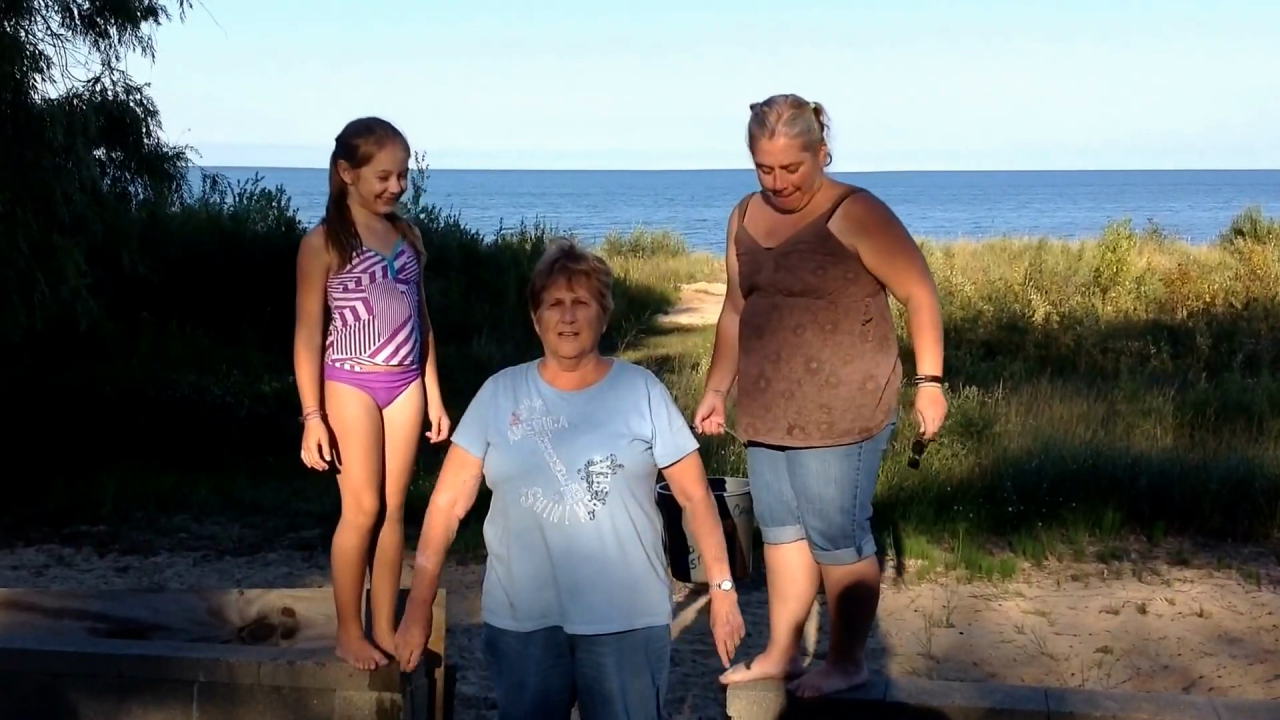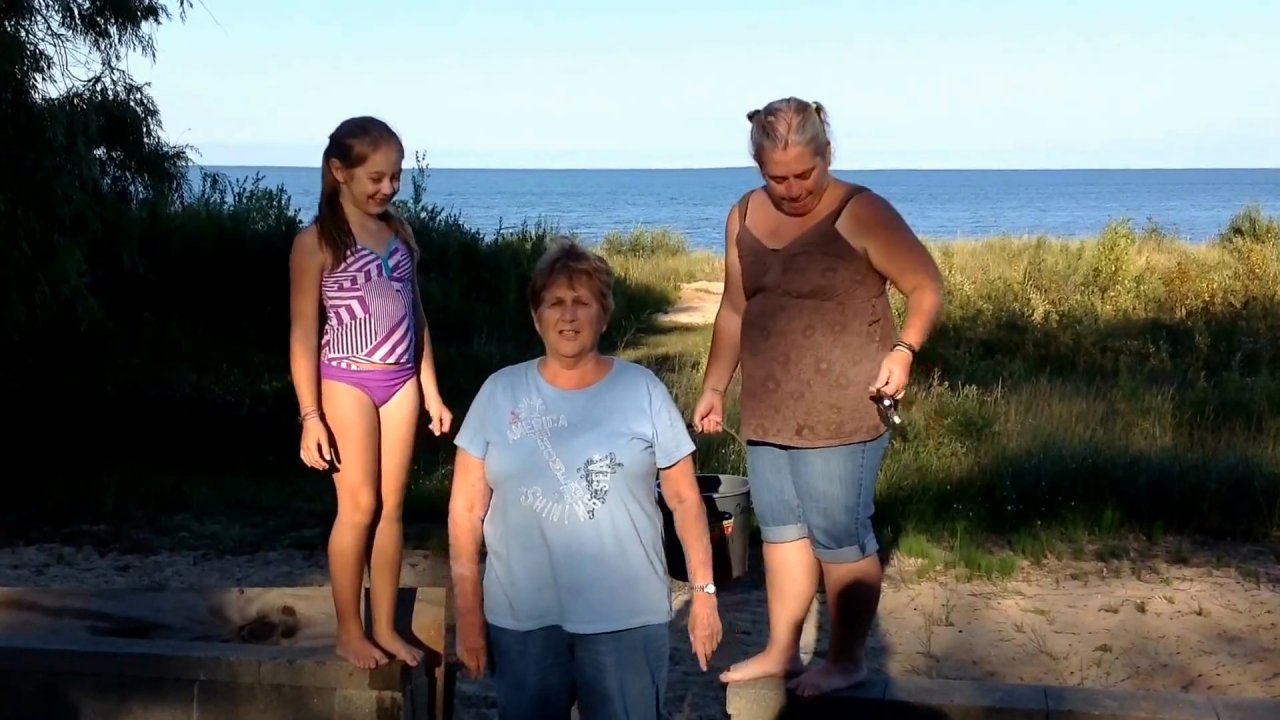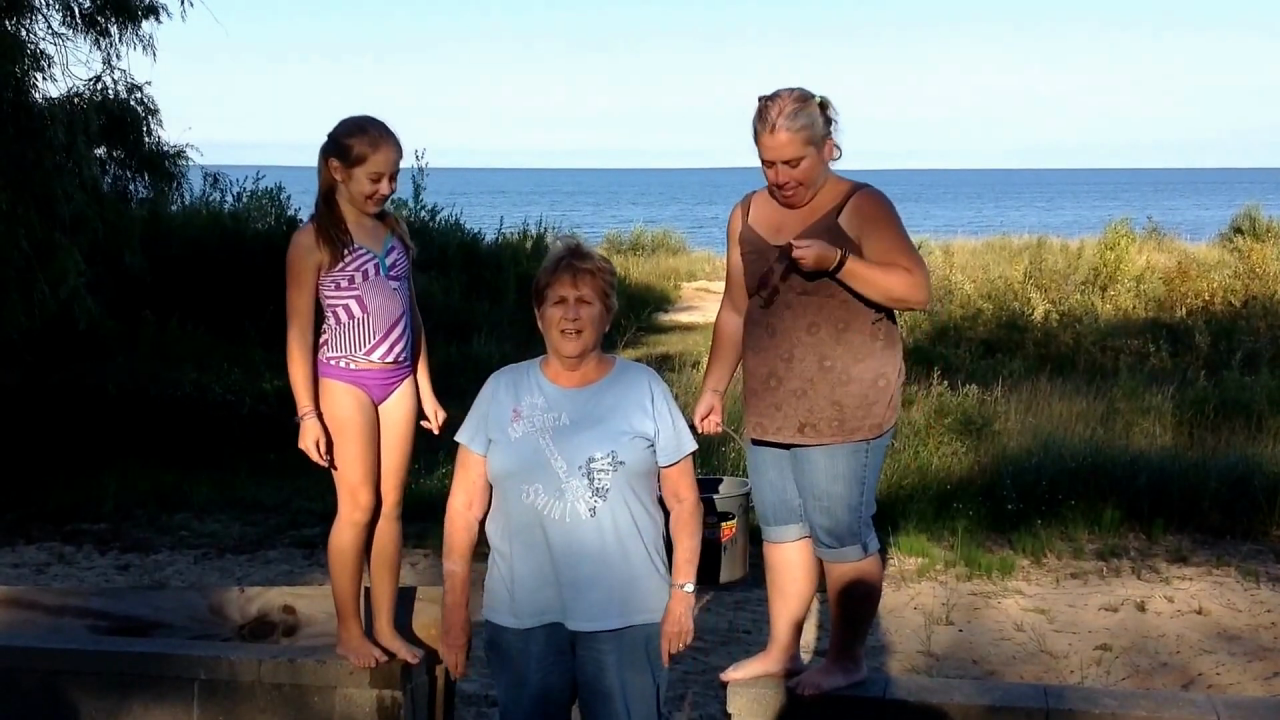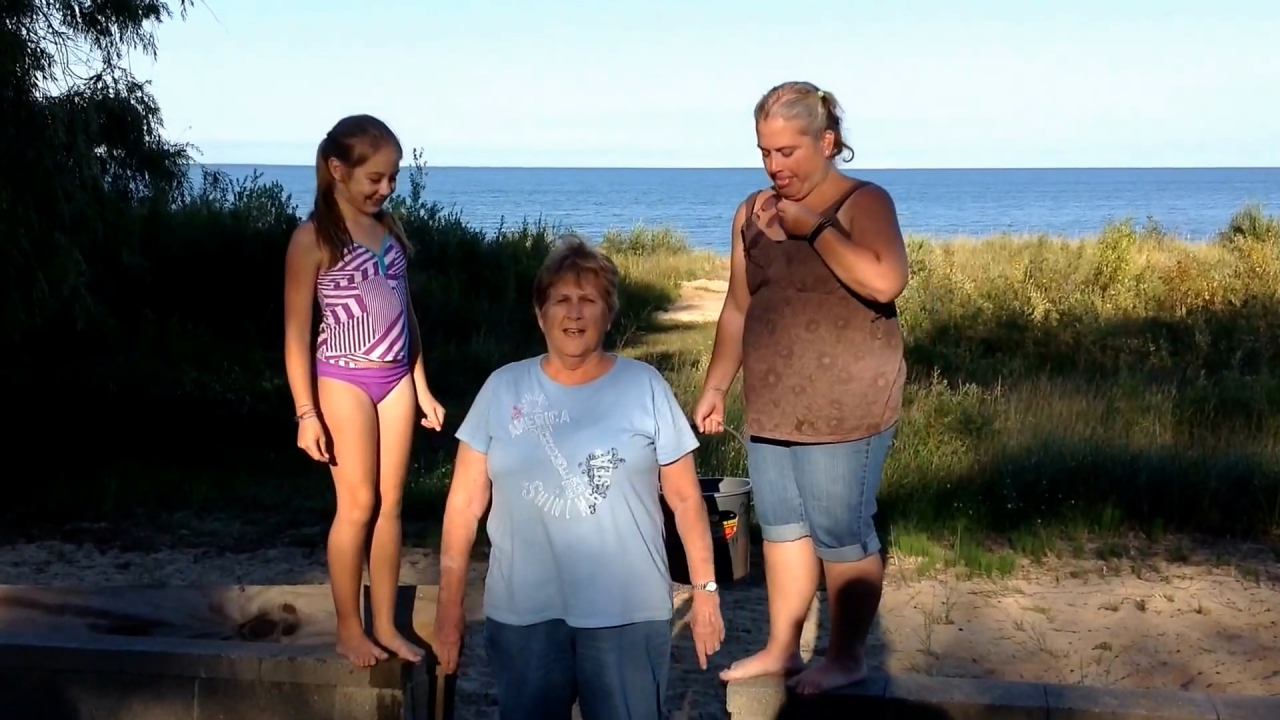
dt=0.3s
person 1, frame 1
left shoulder: (856, 213)
right shoulder: (746, 216)
left elbow: (919, 294)
left wrist: (930, 381)
right wrist: (716, 388)
left hip: (839, 411)
right hip: (769, 409)
left knee: (837, 537)
right knee: (780, 529)
left ankle: (847, 661)
right ankle: (780, 652)
person 1, frame 2
left shoulder: (861, 212)
right shoulder: (744, 215)
left elbow: (928, 285)
right elbow: (734, 310)
left wrist: (902, 349)
right wrist: (714, 386)
left hip: (840, 409)
right hip: (769, 408)
left knee: (840, 535)
right knee: (780, 527)
left ankle: (847, 658)
right ankle: (781, 649)
person 1, frame 3
left shoulder: (863, 207)
right shoulder: (747, 214)
left elbow: (916, 286)
right elbow: (735, 310)
left wrist: (836, 263)
right wrist: (713, 386)
left hip: (844, 408)
right hip: (772, 407)
left knee: (842, 535)
right knee: (782, 526)
left ankle: (847, 658)
right ankle: (781, 650)
person 1, frame 4
left shoulder: (864, 203)
right shoulder: (752, 212)
left elbow: (884, 282)
right elbow: (738, 309)
left wrist: (813, 227)
right wrist: (714, 386)
left hip: (845, 408)
right hip: (772, 406)
left knee: (841, 534)
right knee: (781, 525)
left ankle: (846, 657)
right ankle: (780, 649)
person 2, frame 1
left shoulder: (407, 235)
right shoulder: (324, 242)
right elbow: (308, 333)
left wrist: (434, 396)
right wrist: (312, 416)
left hip: (405, 385)
right hip: (352, 385)
left knee: (394, 509)
right knee: (362, 509)
left ankle: (386, 628)
right ankle: (348, 632)
person 2, frame 2
left shoulder: (400, 232)
right shoulder: (317, 241)
right elbow: (303, 334)
left wrist: (431, 392)
right wrist: (310, 415)
left hip: (401, 383)
right hip: (348, 383)
left knee: (391, 507)
right knee: (358, 507)
left ankle: (385, 627)
right ankle: (349, 631)
person 2, frame 3
left shoulder: (395, 230)
right shoulder: (314, 239)
right elbow: (299, 332)
left wrist: (426, 389)
right wrist: (307, 414)
left hip: (398, 381)
right hip: (345, 382)
left knee: (391, 504)
right knee: (357, 505)
left ankle: (385, 626)
right ankle: (349, 630)
person 2, frame 4
left shoulder: (391, 229)
right shoulder: (314, 239)
right elbow: (297, 331)
left wrist: (422, 387)
right wrist: (306, 412)
left hip: (396, 381)
right hip: (344, 381)
left knee: (391, 503)
right knee: (357, 504)
left ankle: (386, 624)
right ankle: (349, 629)
person 3, frame 1
left shoulder: (642, 390)
right shoulder: (499, 393)
left elbow: (695, 495)
right elbow: (448, 502)
left wrist: (722, 588)
right wrist: (419, 603)
left hip: (626, 617)
right hip: (521, 619)
person 3, frame 2
left shoulder: (643, 389)
right shoulder: (500, 392)
left elbow: (685, 500)
right elbow: (466, 509)
left wrist: (703, 593)
right wrist: (468, 610)
left hip: (625, 616)
right hip: (520, 618)
person 3, frame 3
left shoulder: (644, 388)
right shoulder: (501, 390)
left elbow: (683, 500)
right elbow: (465, 506)
left wrist: (681, 593)
right wrist: (455, 607)
left hip: (626, 613)
right hip: (522, 614)
person 3, frame 4
left shoulder: (646, 386)
right shoulder: (503, 388)
left elbow: (685, 498)
right elbow: (464, 502)
left wrist: (705, 589)
right wrist: (450, 603)
left hip: (628, 611)
right hip: (524, 612)
